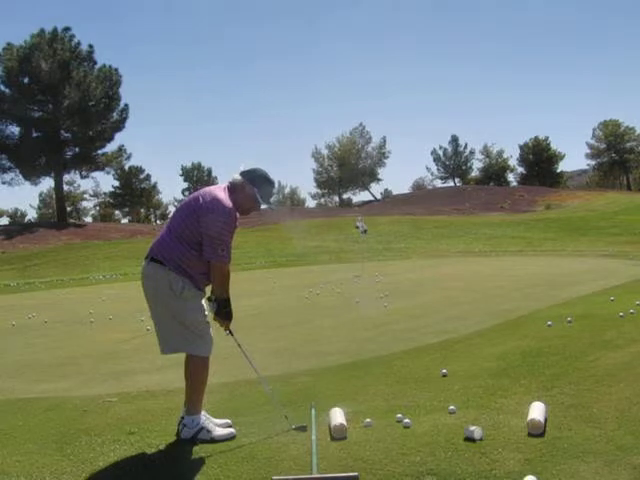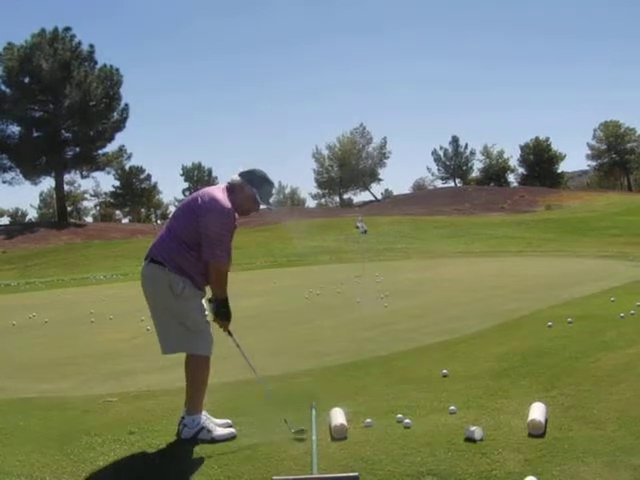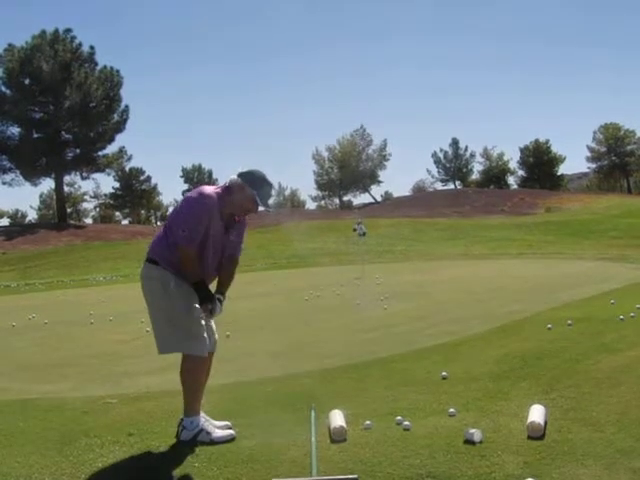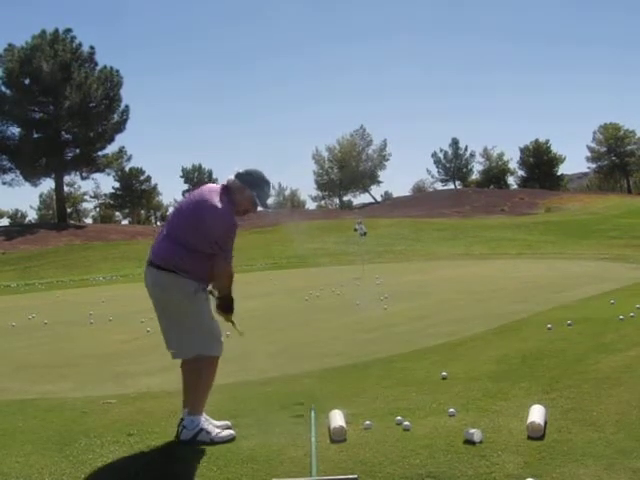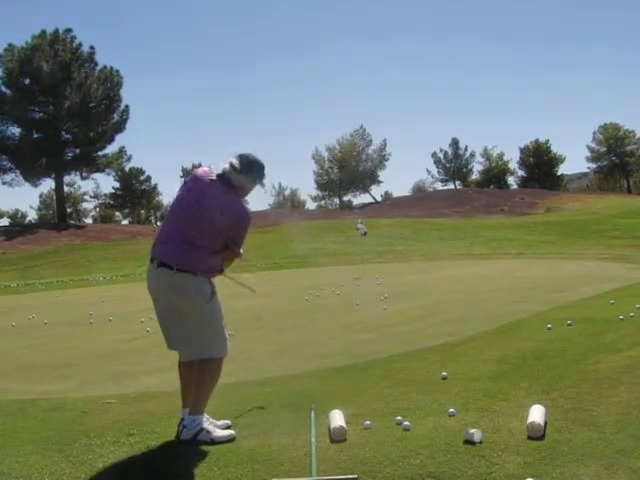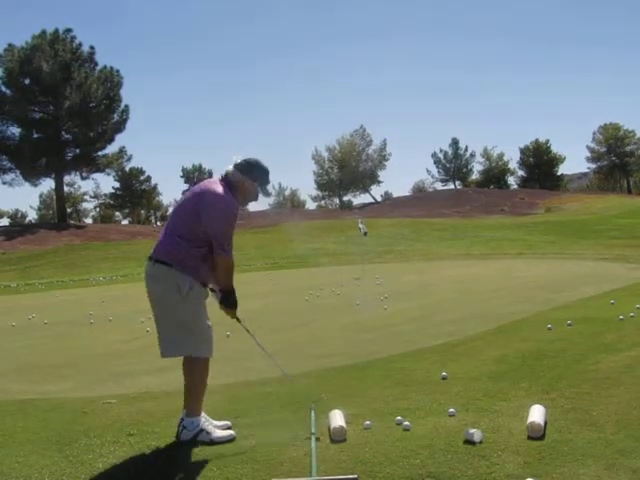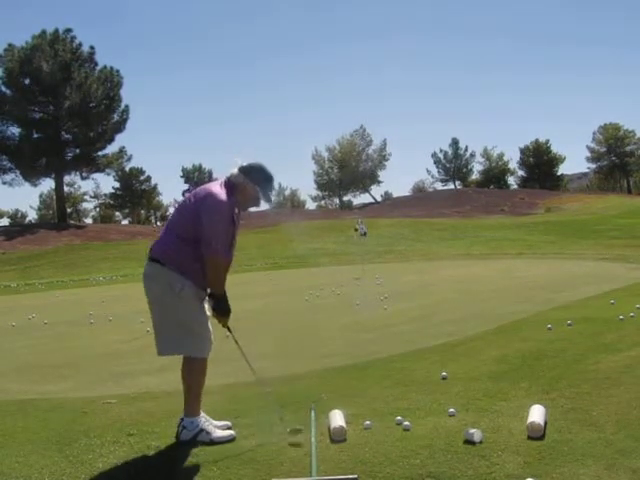
dt=0.4s
person 1, frame 1
left shoulder: (220, 201)
right shoulder: (221, 208)
left elbow: (218, 261)
right elbow: (219, 264)
left wrist: (217, 299)
right wrist: (223, 303)
left hip: (173, 276)
right hip: (169, 277)
left knee: (198, 345)
right knee: (199, 347)
left ankle: (192, 414)
right ankle: (191, 424)
person 1, frame 2
left shoulder: (226, 208)
right shoulder: (218, 207)
left elbow: (221, 260)
right elbow: (216, 265)
left wrist: (217, 299)
right wrist: (221, 303)
left hip: (177, 277)
right hip: (168, 277)
left knee: (200, 345)
right knee: (200, 347)
left ankle: (193, 414)
right ankle: (192, 423)
person 1, frame 3
left shoulder: (237, 217)
right shoulder: (203, 201)
left elbow: (231, 257)
right elbow: (184, 250)
left wrist: (220, 294)
right wrist: (202, 289)
left hip: (188, 281)
right hip: (165, 276)
left knee: (207, 347)
right knee: (195, 347)
left ankle: (194, 415)
right ankle: (191, 425)
person 1, frame 4
left shoulder: (211, 192)
right shoulder: (224, 216)
right elbow: (222, 267)
left wrist: (221, 295)
right wrist: (226, 301)
left hip: (161, 274)
right hip: (178, 281)
left knee: (193, 348)
right knee: (209, 349)
left ankle: (191, 415)
right ankle: (192, 424)
person 1, frame 5
left shoulder: (199, 177)
right shoulder: (238, 212)
right elbow: (232, 252)
right wrist: (217, 265)
left hip: (158, 271)
right hip: (187, 280)
left knee: (190, 348)
right knee: (214, 350)
left ankle: (190, 415)
right ankle: (193, 424)
person 1, frame 6
left shoulder: (214, 192)
right shoulder: (221, 201)
right elbow: (222, 256)
left wrist: (220, 288)
right wrist: (228, 294)
left hip: (172, 274)
right hip: (176, 277)
left knee: (197, 347)
right knee: (198, 349)
left ankle: (193, 416)
right ankle: (191, 425)
person 1, frame 7
left shoulder: (228, 205)
right shoulder: (216, 202)
left elbow: (223, 257)
right elbow: (213, 258)
left wrist: (216, 295)
right wrist: (220, 299)
left hip: (180, 277)
right hip: (170, 277)
left knee: (198, 347)
right knee: (196, 349)
left ankle: (193, 416)
right ankle: (191, 425)
